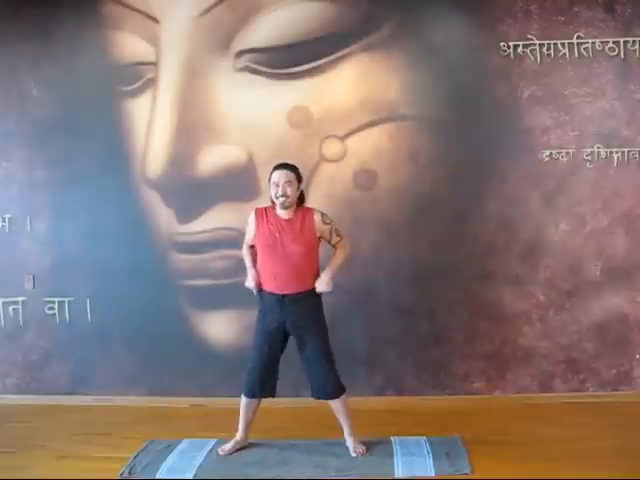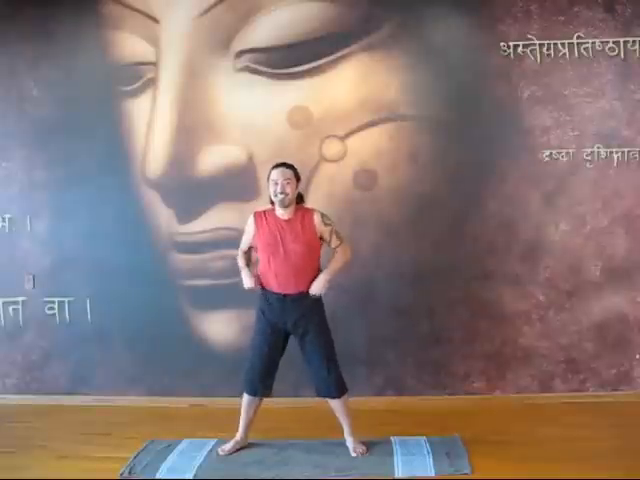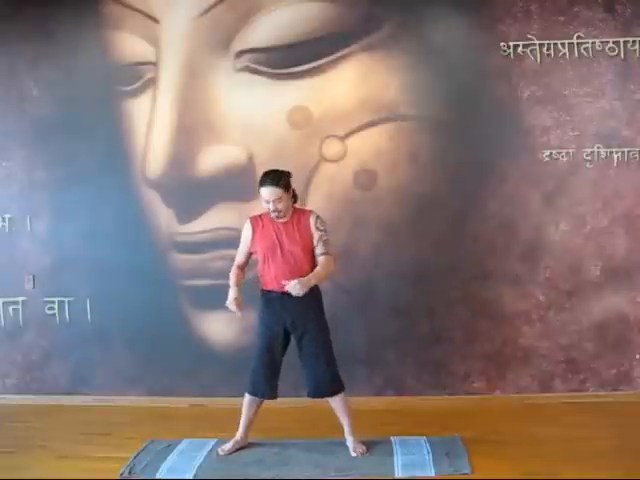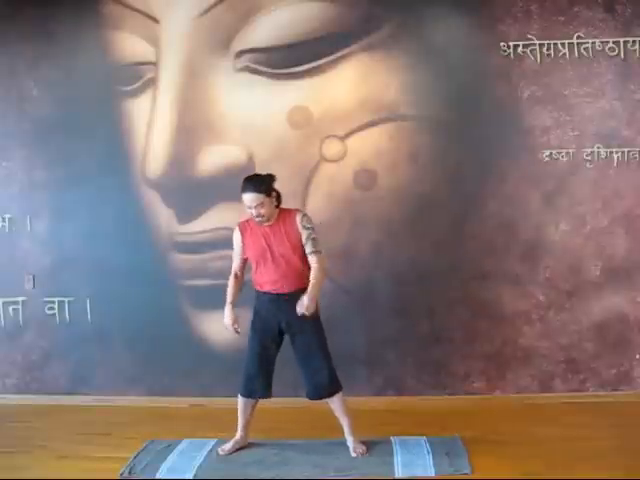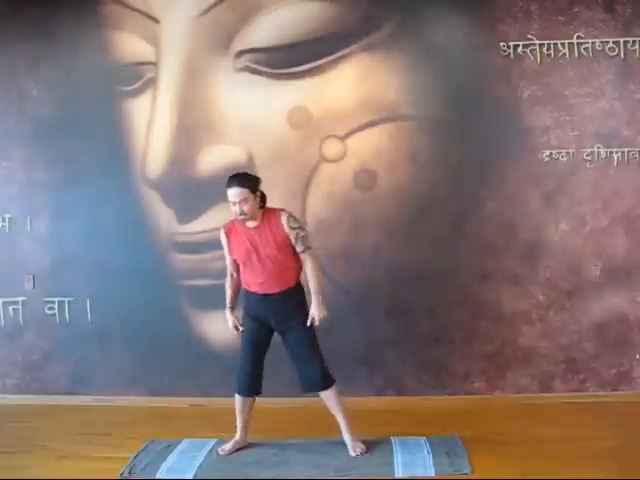
dt=0.2s
person 1, frame 1
left shoulder: (315, 219)
right shoulder: (258, 217)
left elbow: (343, 246)
right elbow: (247, 246)
left wrist: (328, 274)
right wrist: (250, 271)
left hip: (306, 305)
right hip: (270, 306)
left knee: (325, 374)
right knee: (257, 373)
left ankle: (349, 435)
right ankle: (241, 436)
person 1, frame 2
left shoulder: (315, 219)
right shoulder: (257, 221)
left elbow: (344, 251)
right elbow: (242, 252)
left wrist: (325, 277)
right wrist: (246, 272)
left hip: (307, 305)
right hip: (271, 306)
left knee: (327, 372)
right knee: (257, 373)
left ankle: (349, 435)
right ankle: (241, 436)
person 1, frame 3
left shoulder: (311, 221)
right shoulder: (253, 226)
left elbow: (327, 263)
right elbow: (239, 264)
left wrist: (306, 282)
right wrist: (234, 289)
left hip: (306, 303)
right hip: (272, 305)
left knee: (324, 369)
right knee: (261, 372)
left ankle: (350, 434)
right ankle: (241, 435)
person 1, frame 4
left shoulder: (298, 220)
right shoulder: (242, 231)
left elbow: (316, 262)
right elbow: (236, 272)
left wrist: (311, 295)
right wrist: (229, 307)
left hip: (298, 304)
right hip: (265, 307)
left knee: (321, 371)
right knee: (253, 372)
left ankle: (349, 434)
right ankle: (241, 435)
person 1, frame 5
left shoulder: (283, 220)
right shoulder: (228, 232)
left elbow: (309, 259)
left wrist: (318, 301)
right wrist: (230, 309)
left hip: (291, 301)
right hip: (254, 306)
left knee: (313, 367)
right knee: (247, 371)
left ankle: (347, 432)
right ankle: (240, 435)
